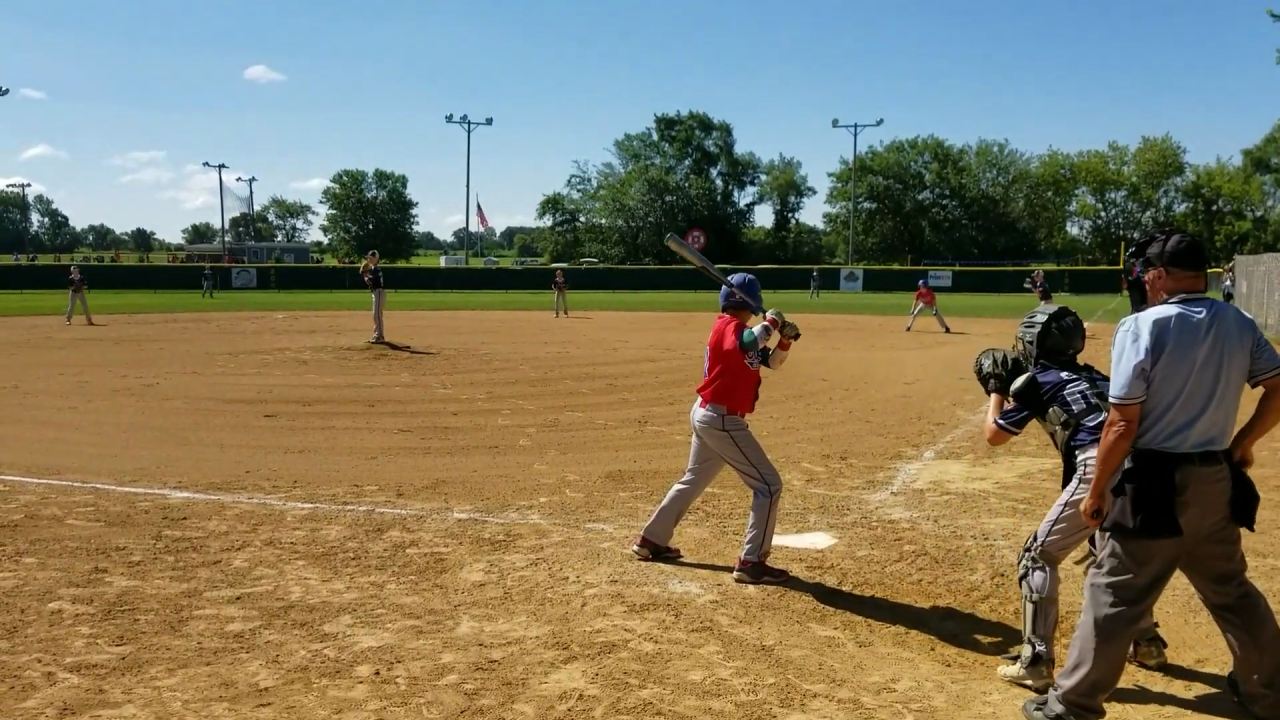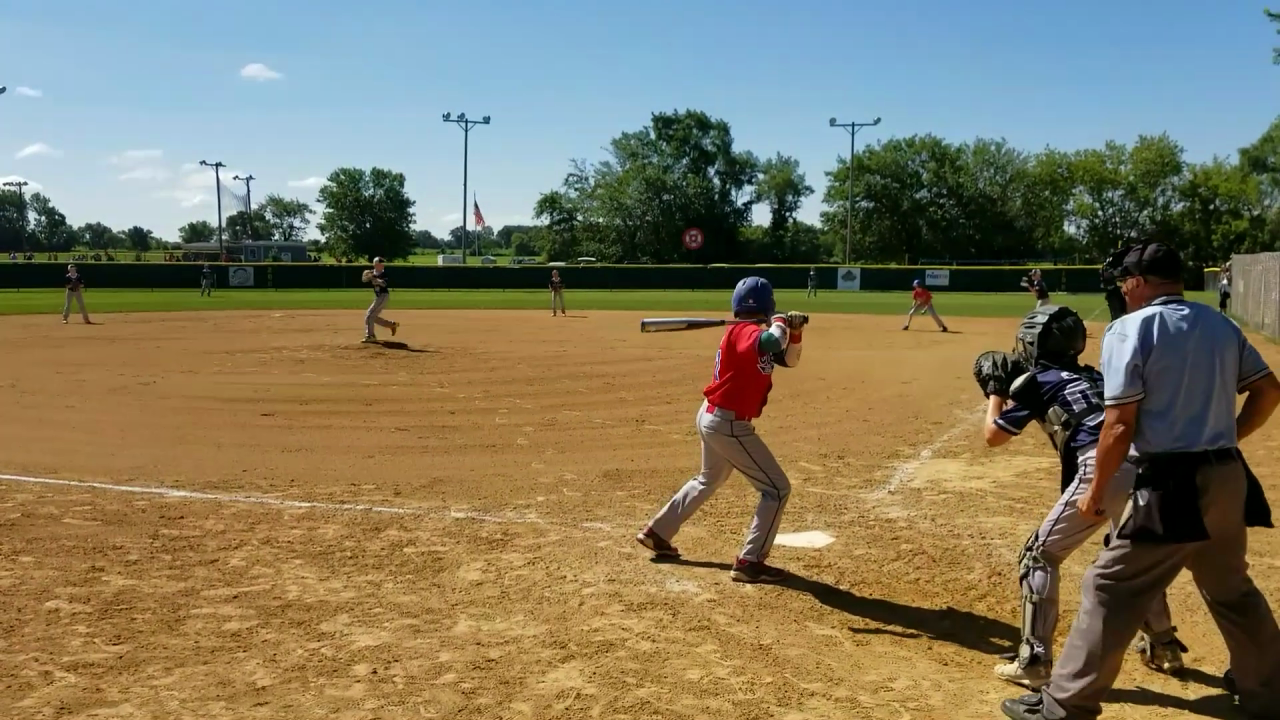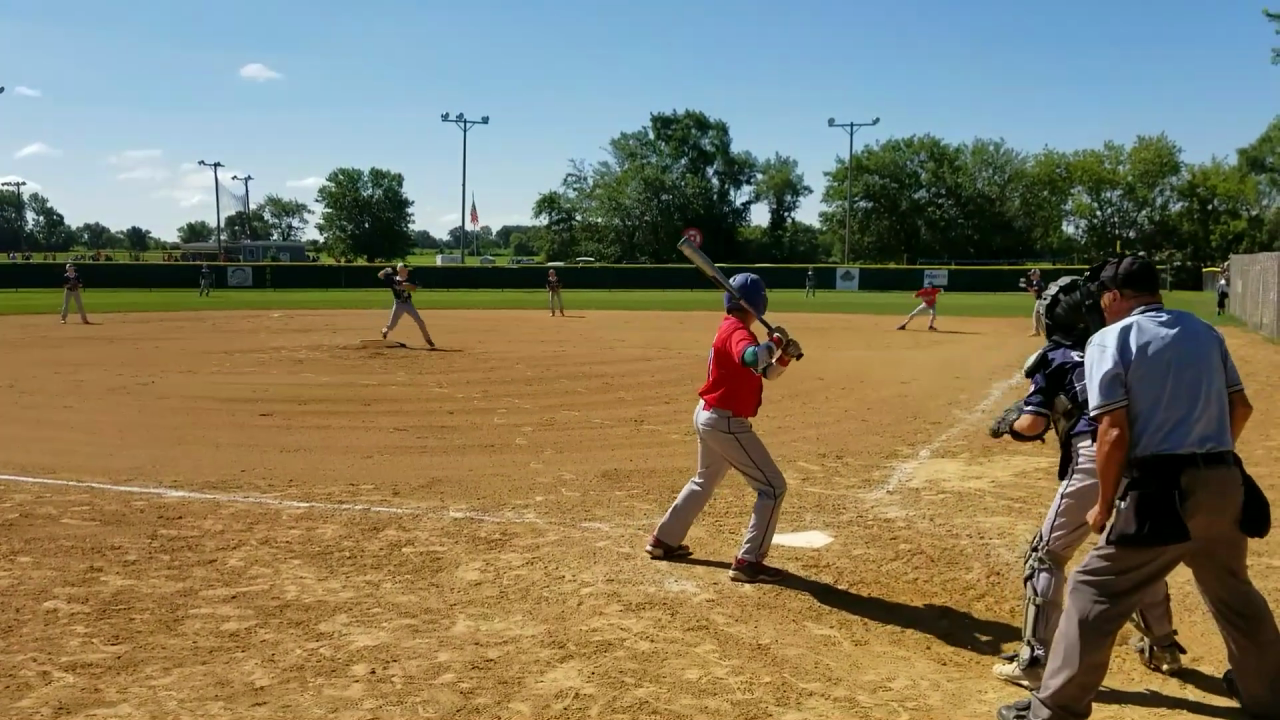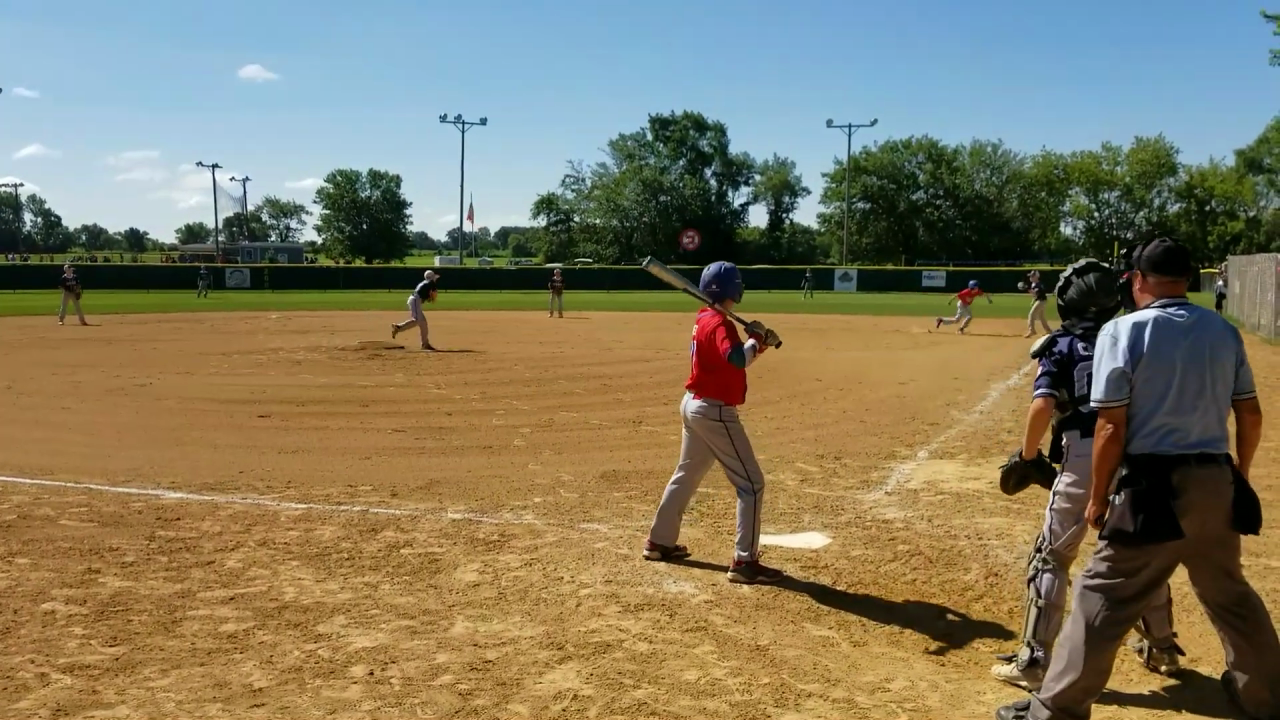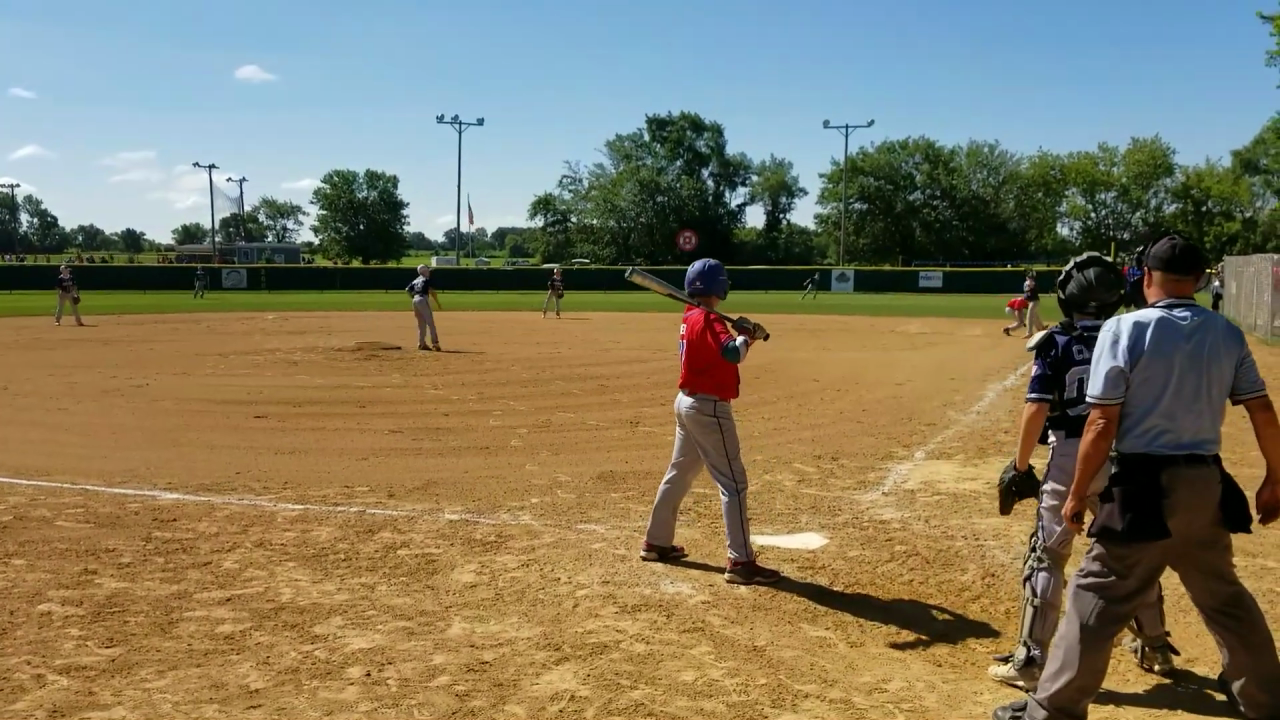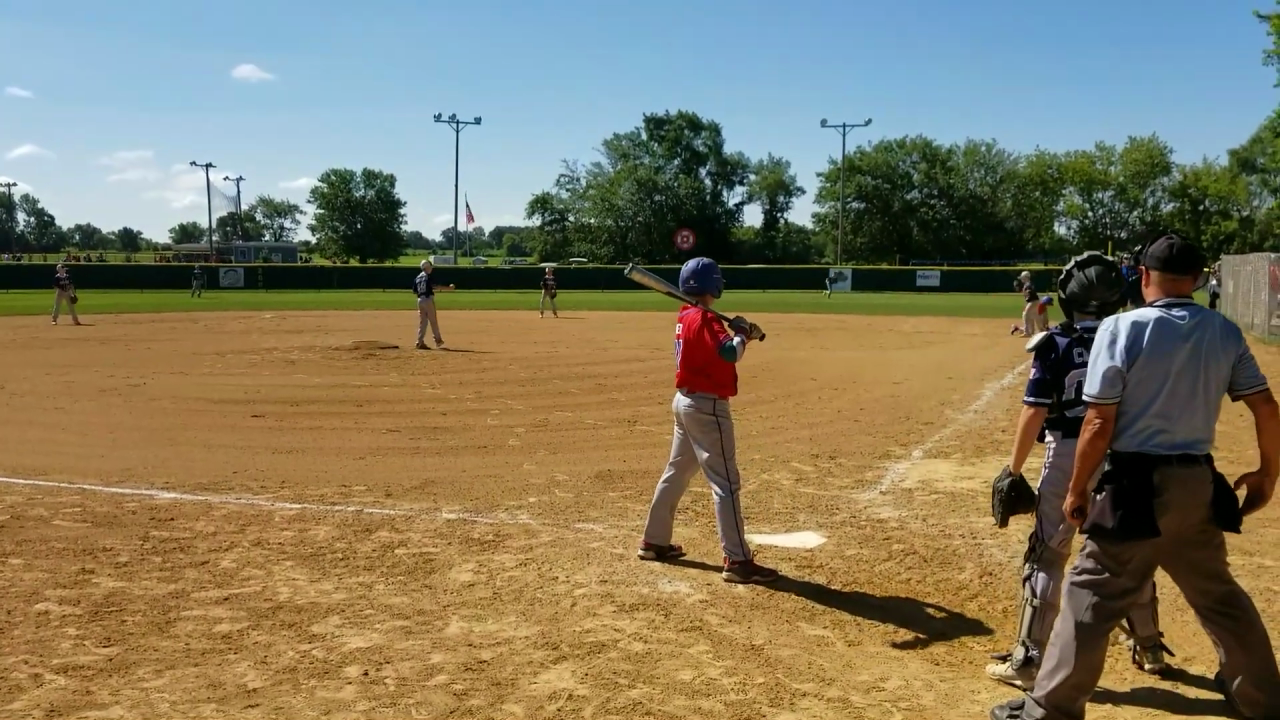
dt=0.4s
person 1, frame 1
left shoulder: (1142, 327)
right shoulder: (1240, 325)
left elbow: (1122, 425)
left wrist: (1096, 490)
left hip: (1155, 484)
right hip: (1217, 481)
left knee: (1112, 595)
right knee: (1231, 590)
person 1, frame 2
left shoulder: (1131, 329)
right shoulder: (1220, 324)
left elbow: (1121, 424)
left wrist: (1096, 489)
left hip: (1171, 486)
right hip: (1228, 478)
left knee: (1111, 592)
right knee: (1232, 590)
person 1, frame 3
left shoulder: (1109, 340)
right shoulder: (1203, 331)
left elbow: (1114, 433)
right elbow: (1240, 407)
left wrist: (1105, 504)
left hip: (1162, 489)
right hip: (1226, 483)
left knee: (1094, 593)
right knee: (1234, 593)
person 1, frame 4
left shoulder: (1123, 331)
right shoulder: (1223, 331)
left elbow: (1111, 427)
left wrist: (1097, 497)
right wrist: (1239, 470)
left hip: (1154, 487)
right hip: (1217, 483)
left knee: (1102, 598)
right knee: (1231, 594)
person 1, frame 5
left shoulder: (1125, 329)
right shoulder: (1227, 333)
left elbow: (1102, 424)
left wrist: (1077, 493)
left hip: (1144, 487)
right hip: (1207, 484)
left knee: (1095, 599)
right knee: (1225, 596)
person 1, frame 6
left shoulder: (1122, 328)
right shoulder: (1225, 332)
left elbow: (1099, 424)
left wrist: (1076, 489)
left hip: (1136, 486)
right hip: (1199, 483)
left knee: (1090, 598)
right knee: (1220, 594)
person 2, frame 1
left shoulder: (1036, 382)
right shoulder: (1094, 377)
left elbow: (994, 436)
left wrist: (997, 389)
left hip: (1100, 469)
left knee: (1039, 556)
left ankle: (1036, 660)
right ankle: (1146, 643)
person 2, frame 2
left shoulder: (1036, 382)
right shoulder: (1094, 376)
left elbow: (993, 435)
left wrist: (996, 391)
left knee: (1039, 556)
left ankle: (1035, 660)
right ankle: (1163, 645)
person 2, frame 3
left shoulder: (1052, 359)
left elbow: (1034, 423)
left wrist: (1011, 423)
left hip: (1093, 460)
left knee: (1046, 557)
left ankle: (1034, 660)
right ankle: (1162, 646)
person 2, frame 4
left shoulder: (1060, 346)
left elbow: (1042, 406)
left wrist: (1027, 455)
left hip: (1084, 456)
left knee: (1051, 557)
left ankle: (1034, 661)
right ankle: (1161, 648)
person 2, frame 5
left shoulder: (1055, 343)
left elbow: (1035, 410)
left wrist: (1020, 465)
left hip: (1071, 458)
left knee: (1046, 555)
left ankle: (1029, 661)
right ankle: (1155, 647)
person 2, frame 6
left shoulder: (1055, 345)
left elbow: (1034, 413)
left wrist: (1013, 469)
left hip: (1068, 457)
left knee: (1045, 556)
left ankle: (1028, 659)
right ankle: (1148, 647)
person 3, frame 1
left shoulder: (733, 329)
right shoulder: (729, 326)
left elbow: (772, 361)
right elbow: (751, 341)
left wrist: (785, 339)
right wrist: (771, 321)
left hip: (706, 414)
right hip: (721, 419)
left knee: (692, 481)
right knee: (768, 486)
left ankle: (651, 540)
right ankle: (751, 562)
person 3, frame 2
left shoulder: (745, 334)
right shoulder: (744, 331)
left elbow: (789, 359)
right elbow: (771, 342)
left wrist: (793, 331)
right wrist: (780, 323)
left hip: (711, 418)
right hip: (728, 425)
left knee: (707, 481)
right knee: (778, 489)
left ankle: (657, 532)
right ankle: (749, 562)
person 3, frame 3
left shoulder: (731, 329)
right shoulder: (737, 331)
left elbow: (766, 372)
right elbow: (752, 360)
left wrist: (784, 356)
right wrist: (775, 341)
left hip: (707, 415)
right hip: (726, 422)
left knee: (704, 481)
right knee: (773, 487)
left ankle: (664, 539)
right ankle: (748, 562)
person 3, frame 4
left shoulder: (704, 320)
right shoulder: (719, 323)
left elbow: (734, 358)
right elbow: (739, 359)
left wrist: (759, 344)
right wrist: (755, 338)
left hip: (693, 405)
right hip: (715, 411)
left knee: (686, 475)
right knee: (751, 483)
left ankle: (659, 542)
right ankle: (744, 562)
person 3, frame 5
left shoulder: (690, 318)
right shoulder: (708, 320)
left elbow: (720, 352)
right elbow: (732, 353)
left wrist: (747, 336)
right wrist: (745, 334)
left hip: (687, 402)
right hip: (709, 408)
left knee: (679, 474)
right knee: (733, 483)
left ankle: (656, 542)
right ankle: (740, 562)
person 3, frame 6
left shoulder: (686, 317)
right shoulder: (705, 319)
left elbow: (715, 350)
right elbow: (729, 353)
left wrist: (743, 336)
right wrist: (741, 333)
left hip: (684, 401)
right hip: (707, 406)
left knee: (677, 472)
right knee: (726, 482)
left ankle: (654, 541)
right ankle: (737, 561)
